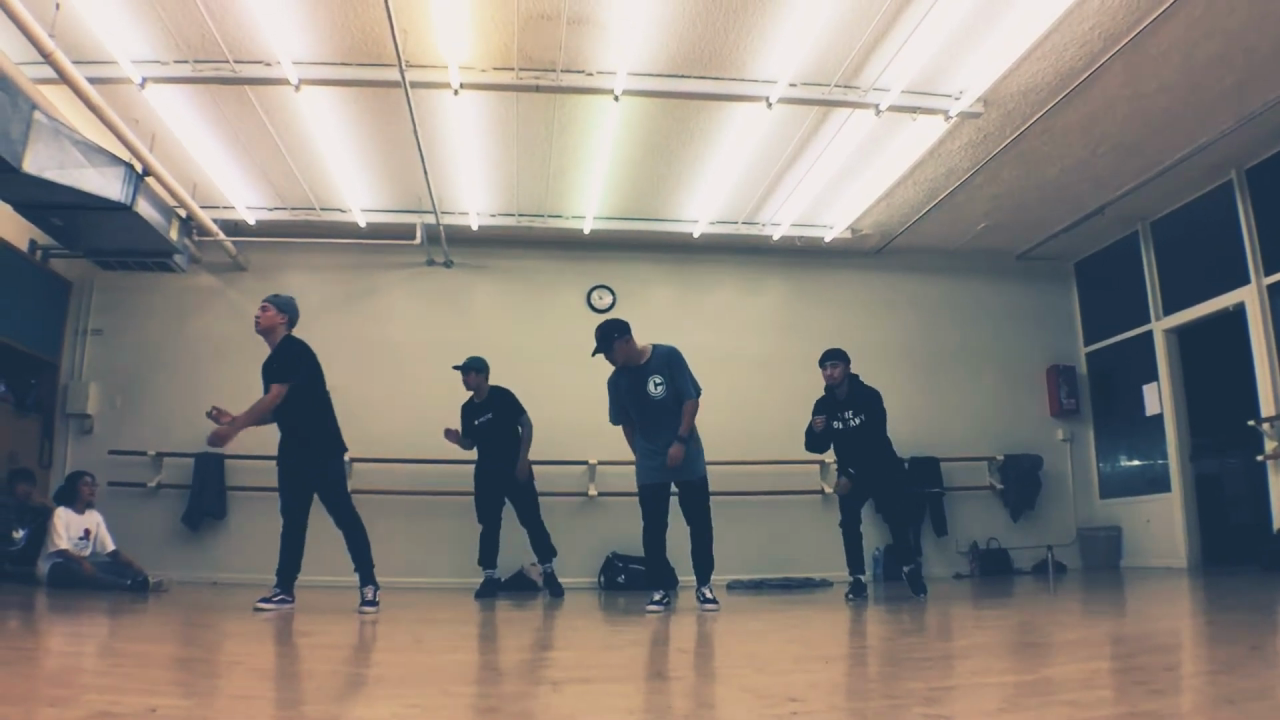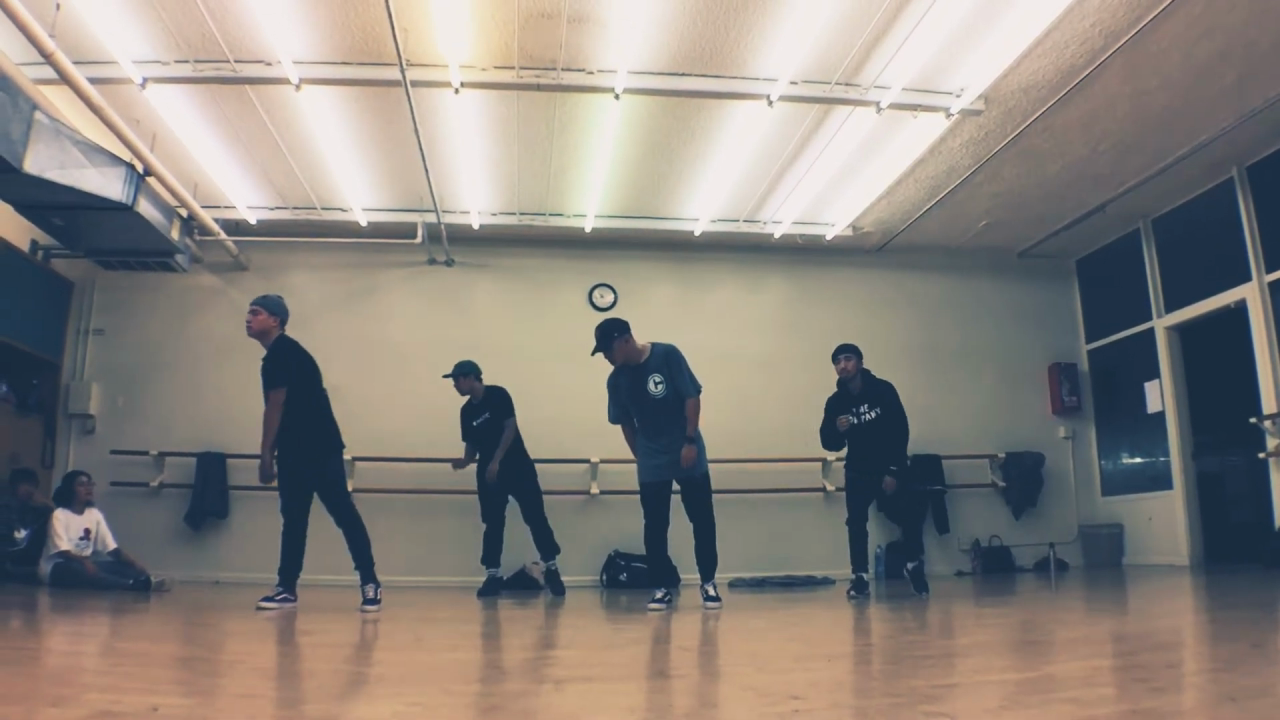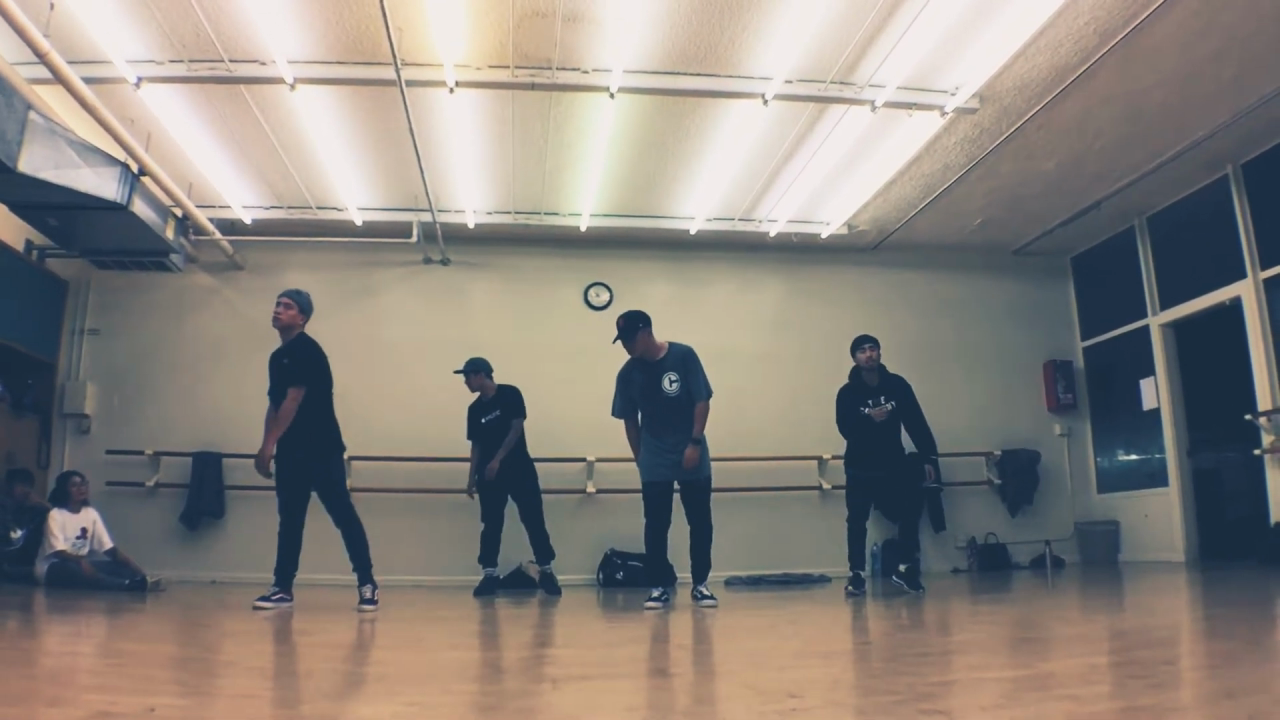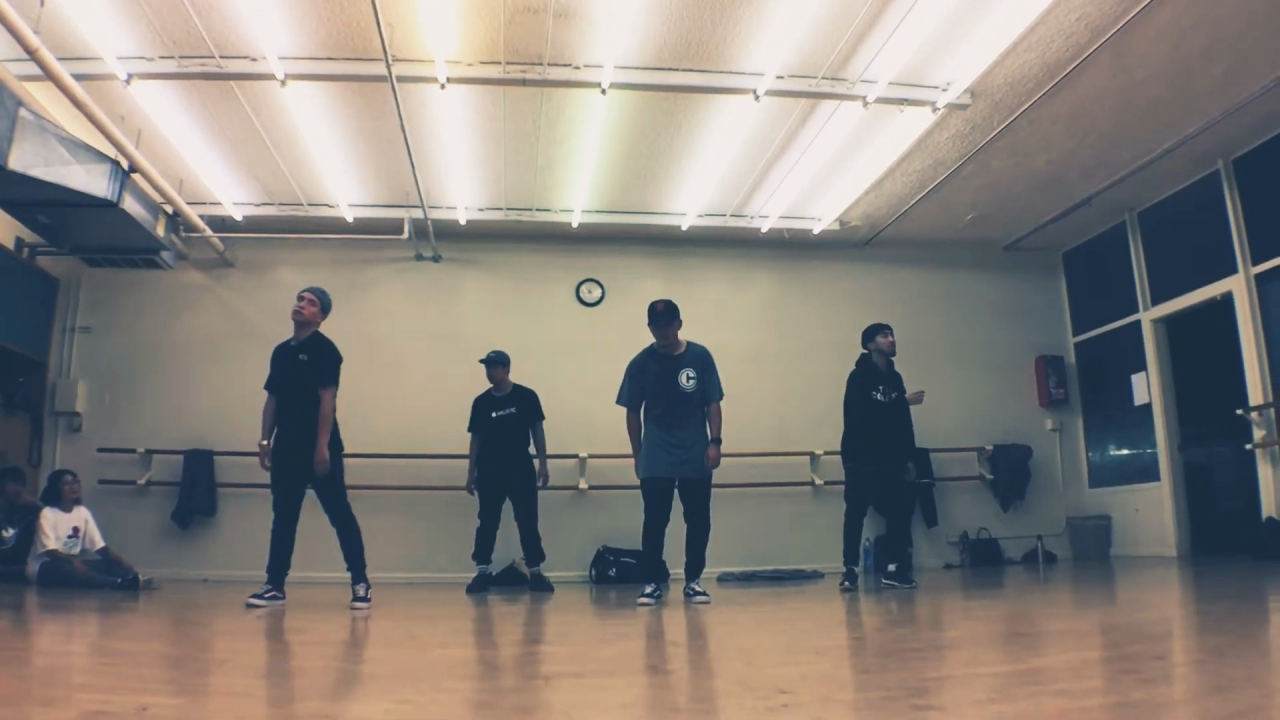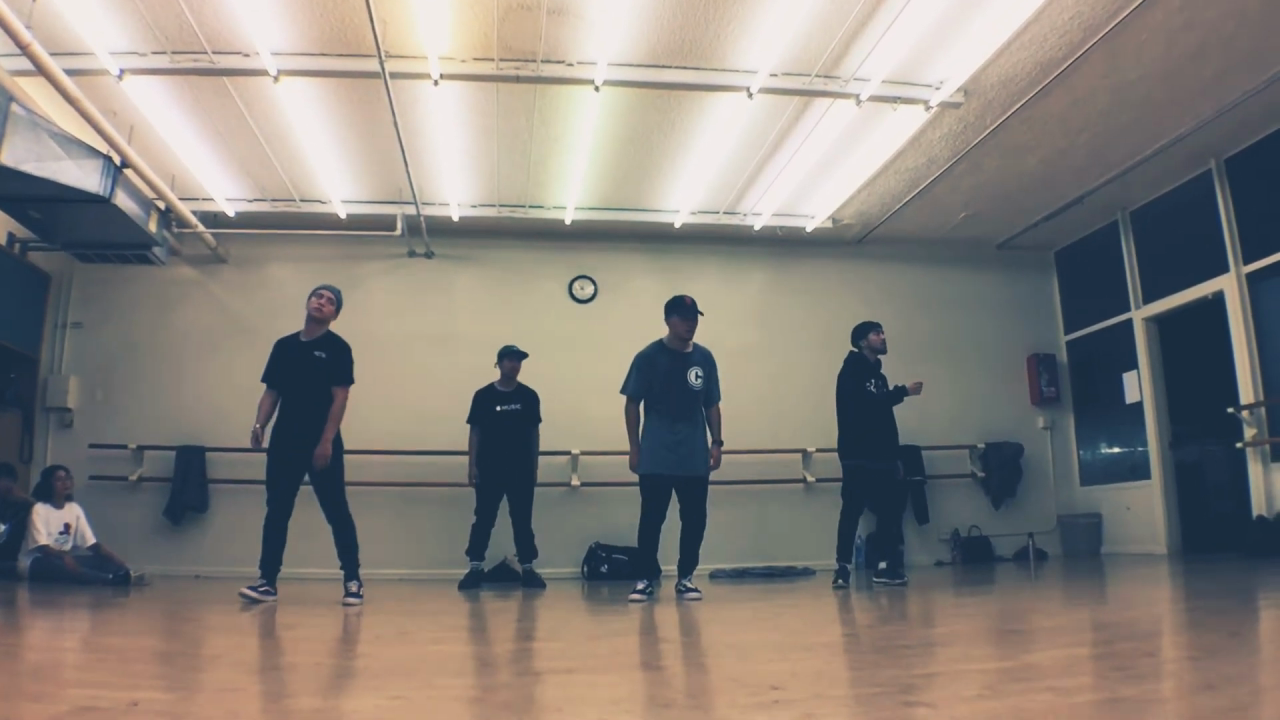
dt=0.5s
person 1, frame 1
left shoulder: (295, 350)
right shoulder: (272, 361)
left elbow: (274, 399)
right elbow: (271, 411)
left wrist: (233, 429)
right wrist: (233, 419)
left hip: (322, 449)
right hip: (292, 451)
left knee: (344, 515)
right knee: (292, 520)
left ankle: (369, 586)
right ankle: (284, 589)
person 1, frame 2
left shoulder: (284, 352)
right shoulder: (274, 357)
left elbow: (276, 406)
left wrist: (266, 454)
right wrist: (274, 454)
left hip: (320, 446)
right hip: (293, 450)
left knee: (343, 513)
right knee: (293, 519)
left ankle: (370, 583)
right ankle: (286, 588)
person 1, frame 3
left shoulder: (306, 350)
right shoulder: (278, 355)
left elbow: (293, 401)
left wrist: (267, 445)
right wrist: (271, 448)
left hip: (322, 448)
right hip: (291, 450)
left knee: (343, 514)
right knee: (289, 519)
left ankle: (367, 584)
right ankle: (283, 588)
person 1, frame 4
left shoulder: (324, 349)
right shoulder: (280, 351)
left elbow: (327, 400)
right elbow: (272, 400)
left wrist: (323, 446)
right wrist: (265, 441)
left hip: (319, 449)
right hip: (286, 448)
left knee: (340, 514)
right knee: (283, 517)
left ankle: (360, 583)
right ankle: (275, 586)
person 1, frame 5
left shoulder: (338, 348)
right shoulder: (283, 346)
left elbow: (340, 398)
right elbow: (271, 392)
left wrist: (327, 441)
right wrist: (259, 425)
left hip: (322, 445)
right hip: (284, 443)
left knee: (337, 512)
right knee: (277, 511)
left ankle: (352, 580)
right ankle: (267, 581)
person 2, frame 1
left shoulder: (668, 357)
right shoulder: (616, 380)
left elbow: (691, 400)
left wrist: (680, 441)
right wrist: (641, 456)
left hip: (686, 456)
right hip: (650, 463)
left knee: (700, 522)
right knee: (653, 528)
left ankle: (704, 585)
right ankle: (660, 589)
person 2, frame 2
left shoulder: (668, 355)
right shoulder: (616, 380)
left elbow: (692, 397)
left wrist: (690, 441)
right wrist: (640, 457)
left hip: (688, 453)
right hip: (652, 461)
left knee: (703, 519)
right knee: (655, 526)
left ankle: (708, 582)
right ankle: (662, 587)
person 2, frame 3
left shoulder: (684, 356)
right shoulder: (628, 374)
left elbow: (702, 401)
right elbow: (630, 420)
left wrist: (695, 443)
right wrist: (639, 458)
left hip: (692, 456)
right hip: (654, 461)
left knee: (700, 522)
right knee: (656, 525)
left ankle: (700, 583)
right ankle: (659, 586)
person 2, frame 4
left shoulder: (700, 357)
right shoulder: (640, 364)
left elbow: (712, 403)
right elbow: (632, 412)
left wrist: (715, 442)
right wrist: (637, 454)
left hip: (696, 457)
right hip: (656, 459)
left knee: (699, 521)
right knee: (654, 522)
left ankle: (693, 581)
right ankle: (652, 582)
person 2, frame 5
left shoulder: (704, 358)
right shoulder: (648, 357)
left elbow: (712, 405)
right elbow: (632, 404)
left wrist: (716, 442)
right wrist: (634, 448)
left hip: (695, 457)
right hip: (656, 457)
left knee: (695, 519)
right knee: (651, 518)
left ankle: (685, 577)
right ankle: (647, 578)
person 3, frame 1
left shoulder: (869, 397)
right shoulder: (823, 405)
left elbow: (876, 440)
right elbow: (817, 447)
left wrist: (852, 475)
right wrist: (815, 432)
left hip: (883, 470)
right hip: (849, 472)
left knee: (897, 520)
right knee: (849, 524)
left ankle: (911, 569)
right ankle: (858, 579)
person 3, frame 2
left shoulder: (884, 390)
right shoulder: (835, 402)
left elbow: (900, 431)
right elbow: (830, 444)
left wrist: (894, 470)
right wrist: (837, 430)
left hip: (891, 468)
right hip: (858, 472)
left knee: (910, 515)
right knee: (856, 521)
left ankle: (914, 566)
right ankle: (860, 577)
person 3, frame 3
left shoulder: (897, 385)
right shoulder: (848, 393)
left elbow: (916, 422)
right elbow: (847, 431)
left wrist: (929, 457)
right wrist: (868, 419)
left hip: (894, 464)
right hip: (860, 468)
left knee: (910, 511)
right knee: (857, 519)
left ankle: (905, 568)
right ankle: (857, 574)
person 3, frame 4
left shoulder: (894, 378)
right shoulder: (860, 377)
left elbow: (903, 421)
right elbow: (864, 415)
left wrist: (908, 457)
right wrist: (903, 402)
left hip: (889, 459)
right hip: (860, 459)
left knee: (900, 511)
right knee: (856, 513)
left ankle: (894, 568)
right ankle: (850, 570)
person 3, frame 5
left shoulder: (878, 375)
right shoulder: (852, 371)
right elbow: (866, 405)
left wrist: (894, 455)
right wrist: (903, 392)
left hip: (881, 456)
right hip: (857, 456)
left knee: (891, 509)
right knee: (852, 510)
left ankle: (885, 566)
right ankle: (843, 567)
person 4, frame 1
left shoulder: (503, 396)
right shoulder: (467, 408)
left elbow: (526, 425)
right elbow: (470, 443)
left wrist: (523, 459)
right wrist: (457, 440)
left hip: (515, 469)
right hip: (486, 473)
left knee: (532, 520)
right knee: (489, 525)
left ankle: (548, 571)
right ankle: (490, 577)
person 4, frame 2
left shoulder: (498, 395)
right shoulder: (466, 411)
left elbow: (510, 428)
right elbow: (472, 444)
left wrist: (496, 461)
right wrist: (465, 461)
left hip: (518, 466)
right hip: (488, 472)
left knee: (536, 517)
right knee: (493, 524)
left ankle: (551, 568)
right ankle: (493, 575)
person 4, frame 3
left shoulder: (510, 394)
right shoulder: (474, 409)
left elbow: (516, 429)
right elbow: (476, 444)
left wrist: (497, 459)
right wrist: (472, 476)
left hip: (519, 468)
right hip: (490, 473)
left knee: (534, 520)
right knee: (491, 524)
left ankle: (546, 571)
right ankle: (489, 575)
person 4, frame 4
left shoulder: (527, 397)
right shoulder: (481, 402)
left elbow: (537, 431)
right elbow: (476, 439)
left wrist: (543, 464)
right wrist: (471, 473)
left hip: (521, 469)
right hip: (490, 471)
left knee: (528, 522)
right knee: (487, 522)
left ankle: (536, 572)
right ankle: (483, 572)
person 4, frame 5
left shoulder: (529, 396)
right shoulder: (483, 395)
left elbow: (534, 432)
right elbow: (475, 432)
left wrist: (535, 465)
right wrist: (472, 466)
left hip: (520, 467)
right hip: (489, 467)
left knee: (522, 520)
right knee: (484, 518)
left ankle: (528, 569)
right ankle: (475, 568)
